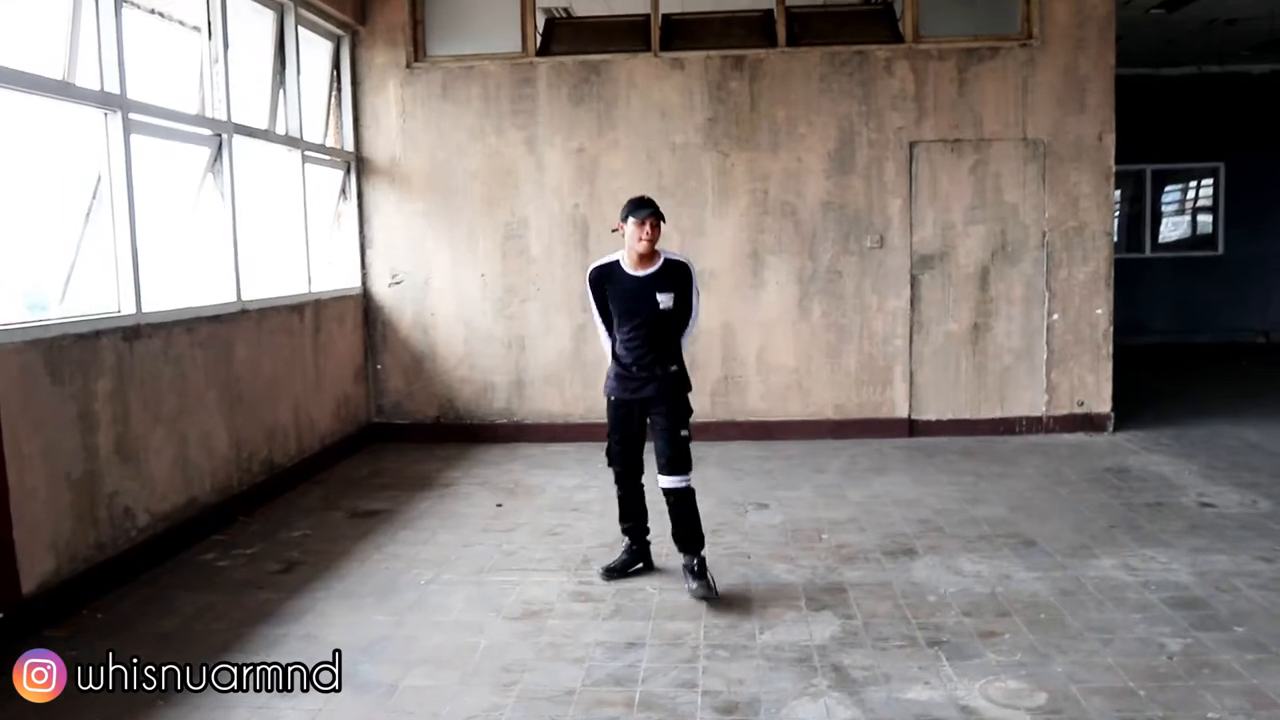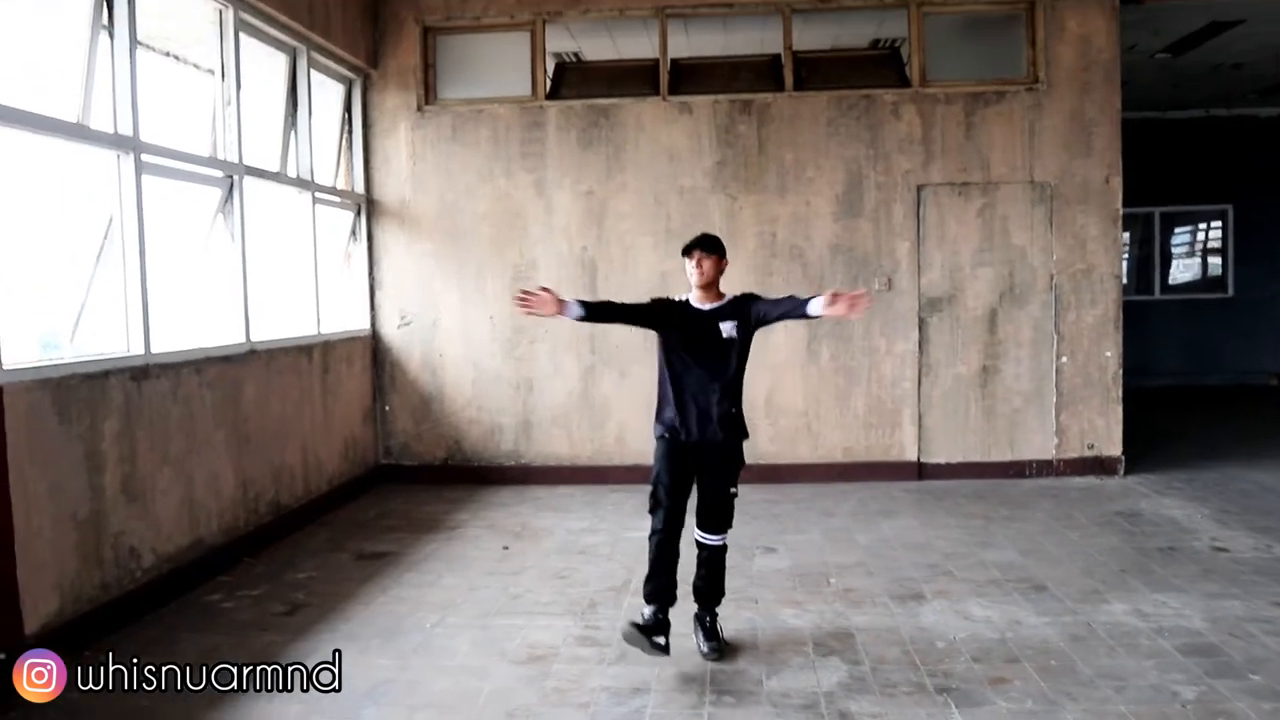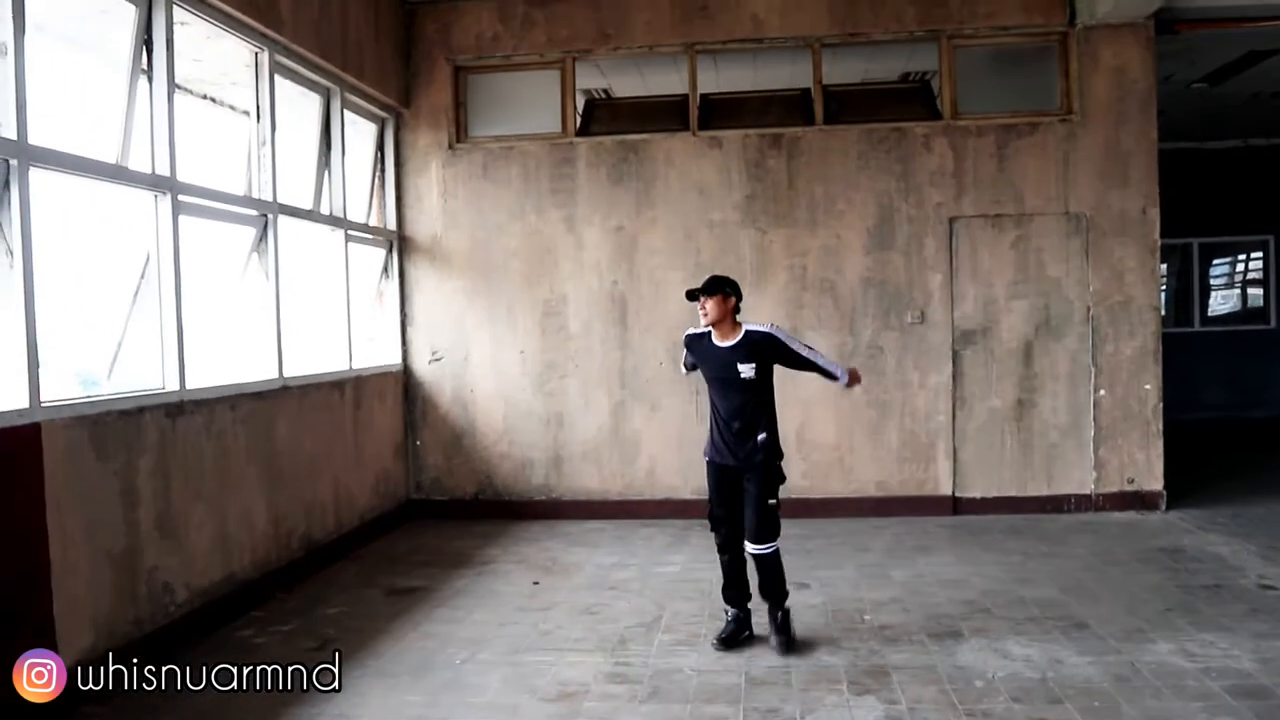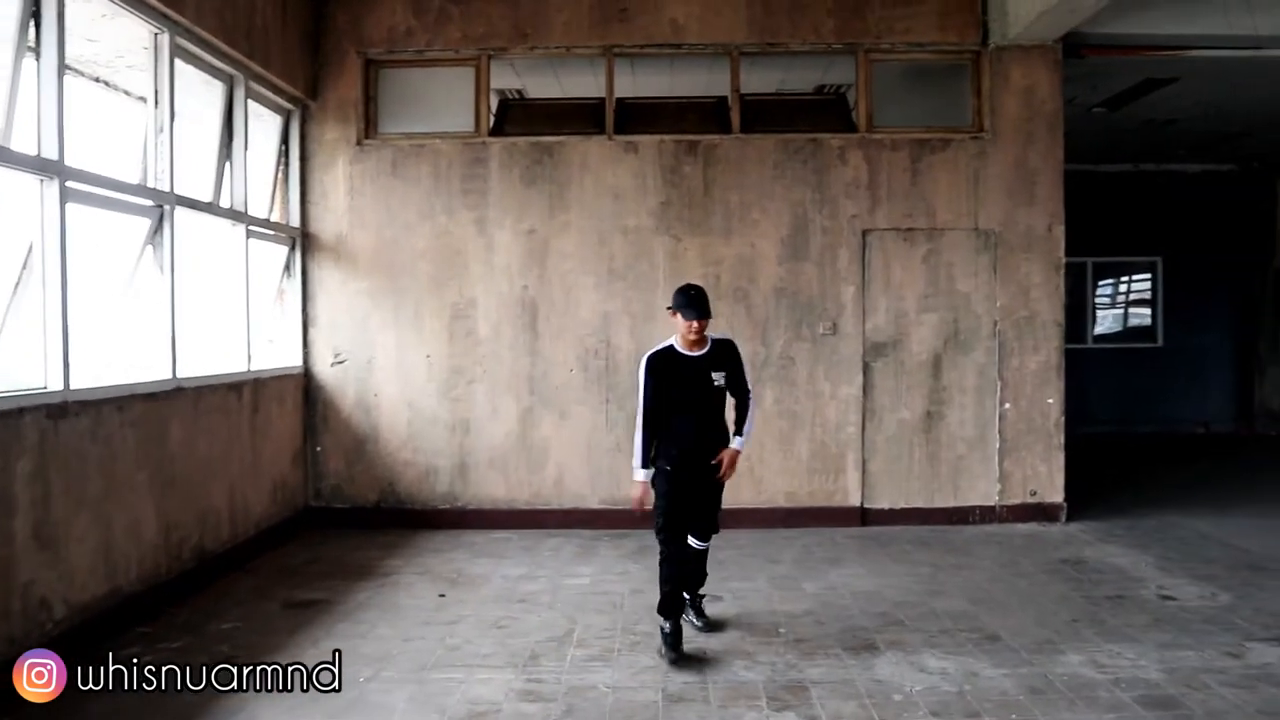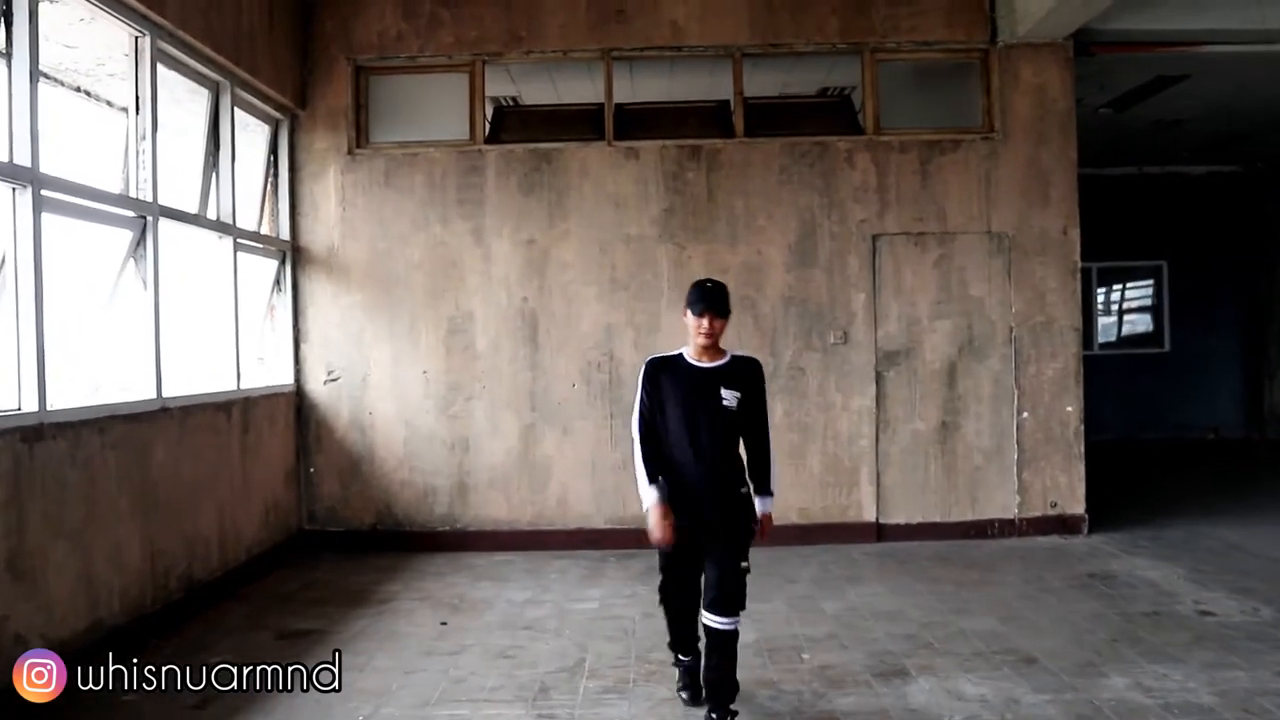
dt=1s
person 1, frame 1
left shoulder: (679, 272)
right shoulder: (601, 275)
left hip: (667, 385)
right hip: (622, 387)
left knee: (675, 474)
right knee: (625, 474)
left ankle: (692, 559)
right ankle: (636, 548)
person 1, frame 2
left shoulder: (742, 309)
right shoulder: (669, 311)
left elbow: (776, 309)
right elbow: (628, 313)
left wrist: (819, 305)
right wrist: (569, 308)
left hip: (722, 436)
right hip: (674, 432)
left knee: (714, 530)
right knee: (664, 522)
left ankle: (707, 615)
right ankle: (656, 615)
person 1, frame 3
left shoulder: (764, 339)
right shoulder: (695, 341)
left elbow: (807, 357)
left wrist: (843, 375)
right wrist: (687, 366)
left hip: (760, 455)
right hip: (719, 458)
left knee: (761, 536)
right knee: (727, 539)
left ankle: (778, 611)
right ankle: (737, 615)
person 1, frame 4
left shoulder: (726, 352)
right shoulder: (657, 360)
left elbow: (744, 399)
right elbow: (648, 417)
left wrist: (735, 445)
right wrist: (642, 473)
left hip: (713, 459)
right hip: (672, 461)
left knee: (702, 535)
right knee: (672, 542)
left ankle: (691, 598)
right ankle: (670, 623)
person 1, frame 5
left shoulder: (747, 372)
right shoulder: (658, 371)
left elbow: (758, 439)
right elbow: (643, 438)
left wrist: (763, 501)
right wrist: (653, 499)
left hip: (729, 511)
right hip: (676, 508)
left knee: (723, 611)
right knee: (677, 598)
right ankle: (686, 657)
